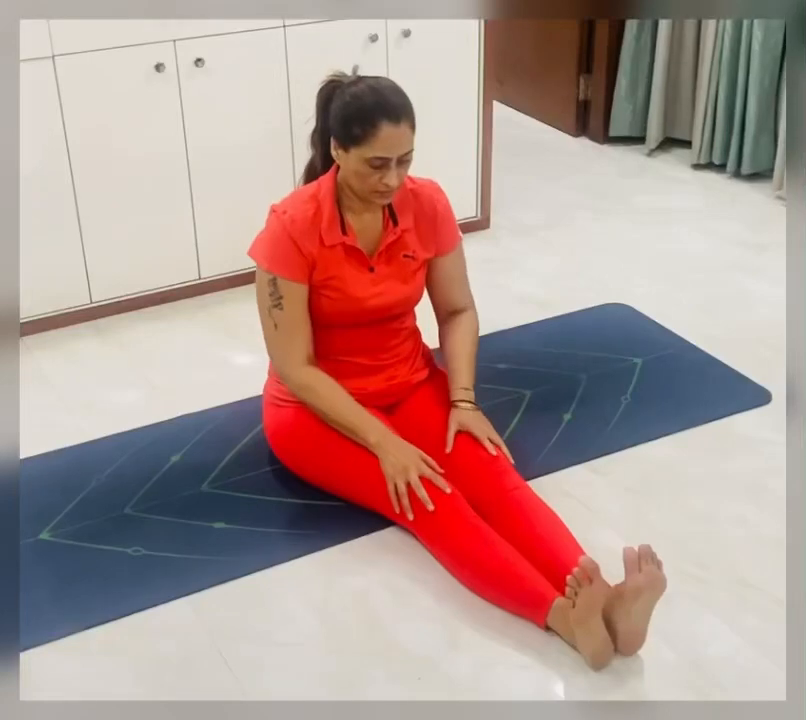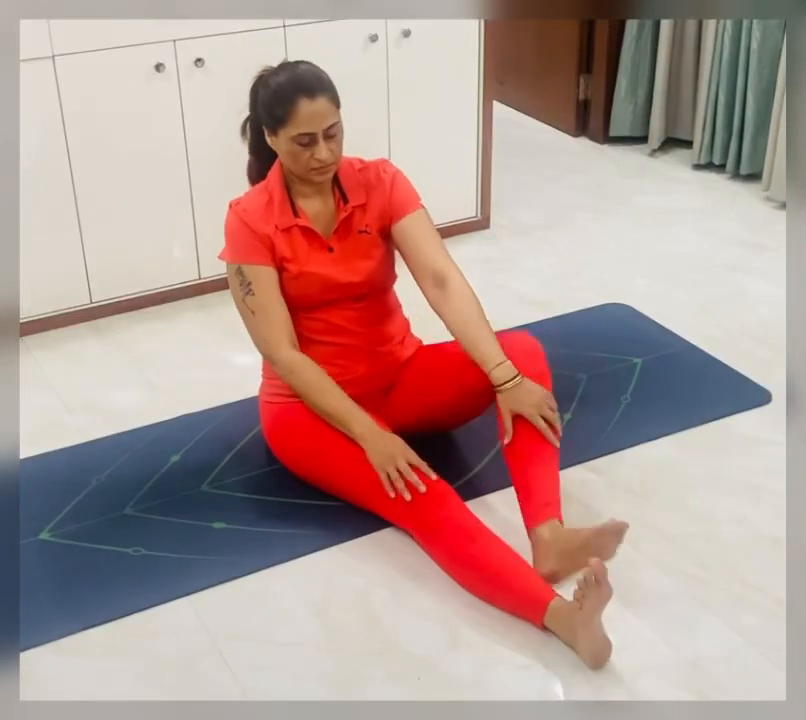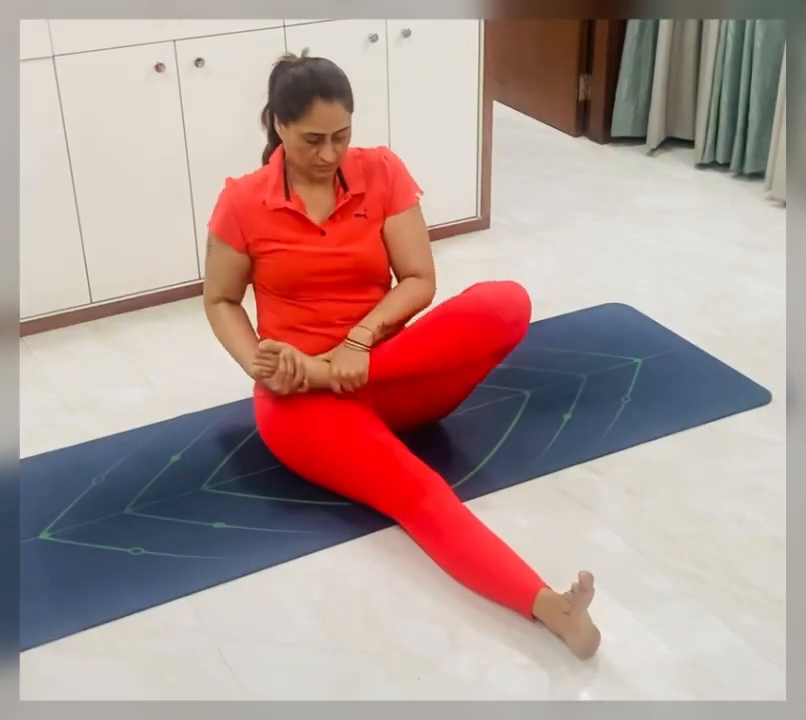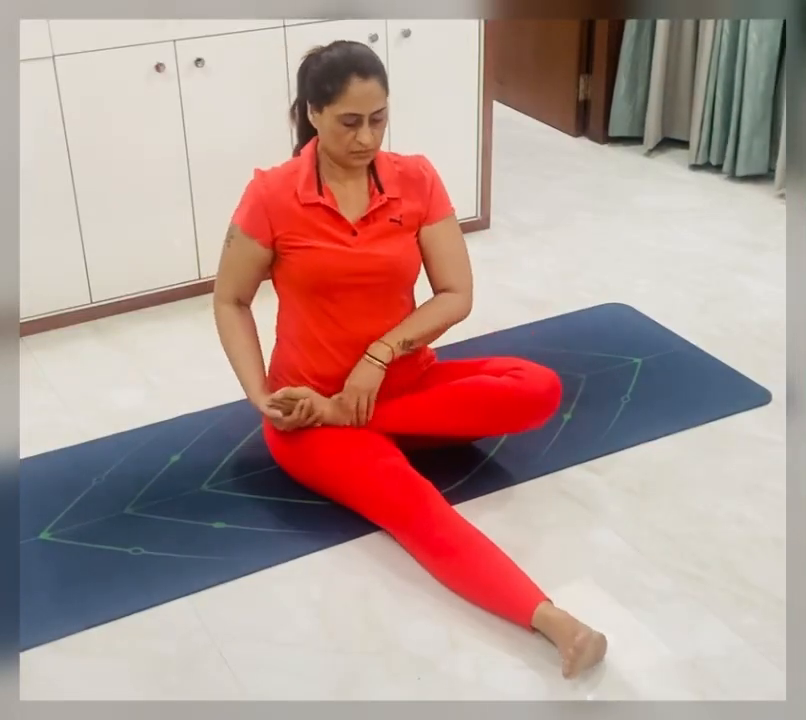
dt=1s
person 1, frame 1
left shoulder: (427, 203)
right shoulder: (291, 226)
left elbow: (457, 310)
right elbow: (294, 367)
left wrist: (462, 399)
right wrist: (384, 443)
left hip: (410, 384)
right hip: (315, 409)
left knee: (491, 474)
right knee: (431, 501)
left ankle: (603, 599)
right ankle: (564, 616)
person 1, frame 2
left shoulder: (382, 182)
right shoulder: (250, 221)
left elbow: (443, 281)
right elbow: (283, 353)
left wrist: (508, 379)
right wrist: (370, 436)
left hip: (401, 374)
right hip: (311, 403)
left knee: (524, 353)
right knee: (424, 501)
left ankle: (550, 539)
right ankle: (559, 616)
person 1, frame 3
left shoulder: (382, 171)
right shoulder: (243, 203)
left elbow: (419, 281)
right elbow: (220, 301)
left wrist: (357, 343)
right wrist: (260, 368)
left hip: (392, 367)
right hip: (305, 399)
left knee: (507, 304)
right knee: (417, 493)
left ankle: (341, 373)
right ankle: (545, 605)
person 1, frame 4
left shoulder: (417, 180)
right shoulder: (271, 195)
left elbow: (457, 294)
right elbow: (230, 301)
left wrist: (379, 356)
right wrist: (259, 396)
left hip: (404, 379)
right hip: (312, 405)
left knee: (538, 391)
right knee: (414, 505)
left ankle: (351, 421)
